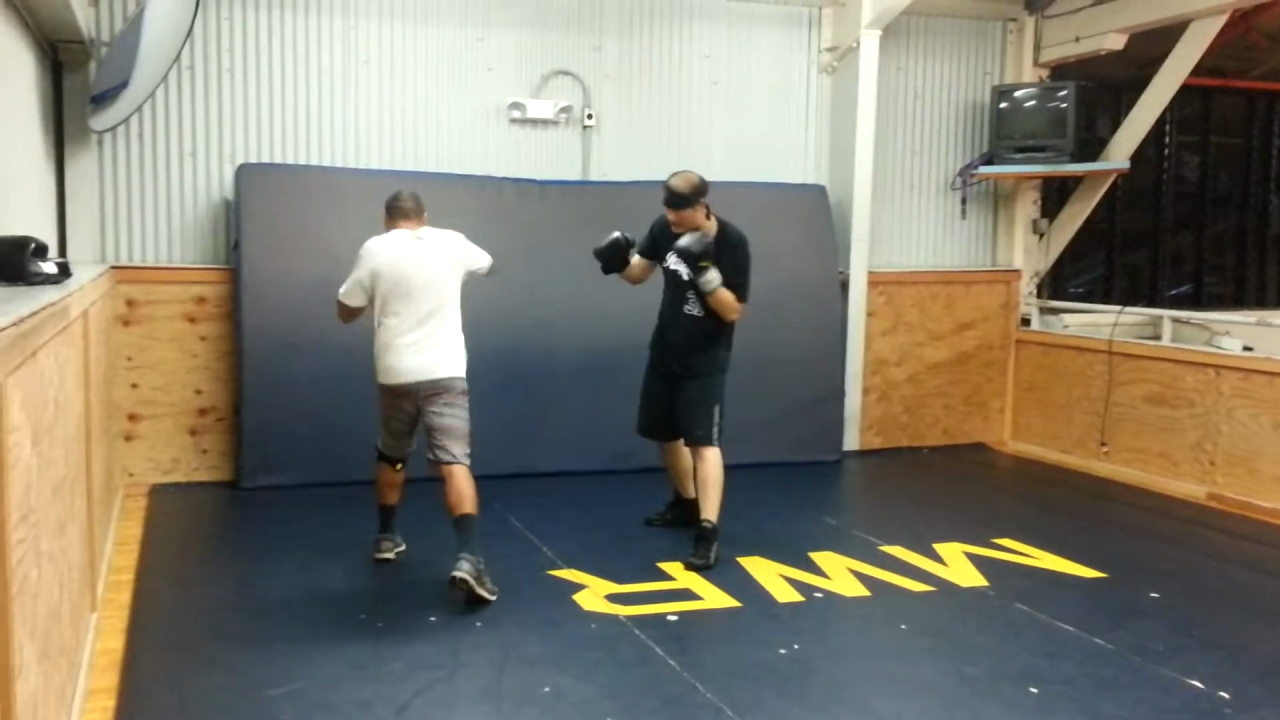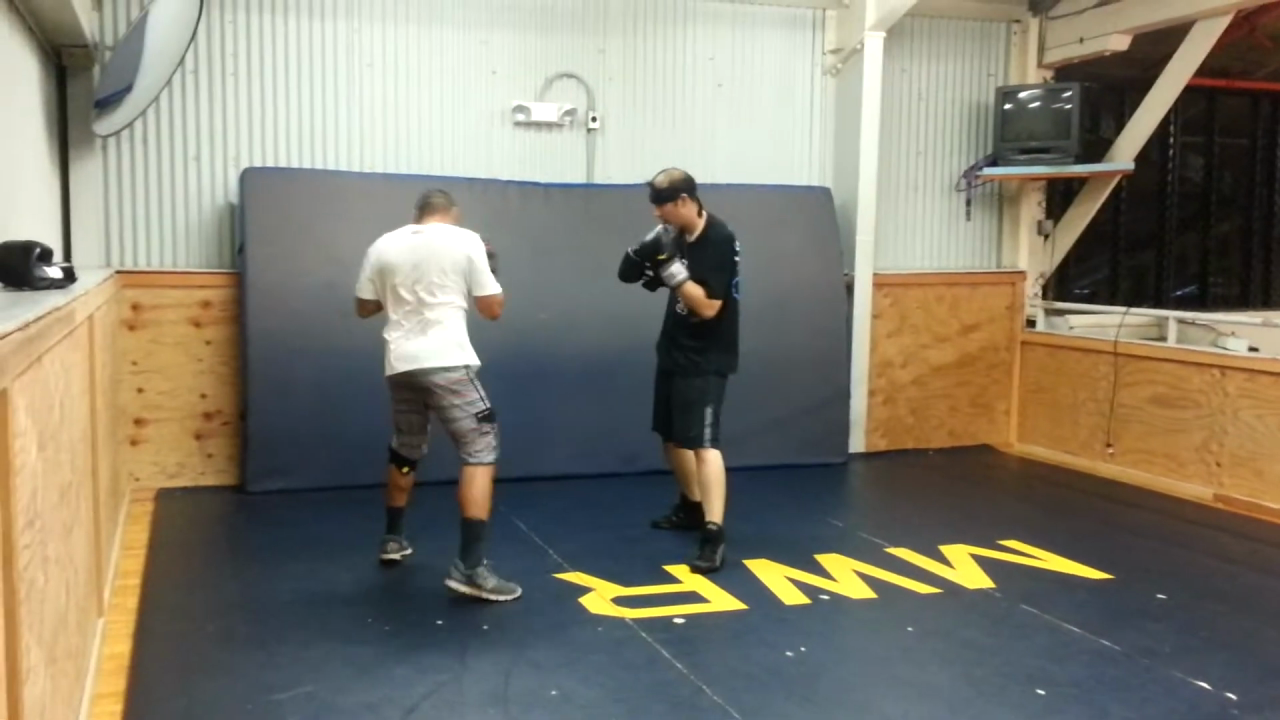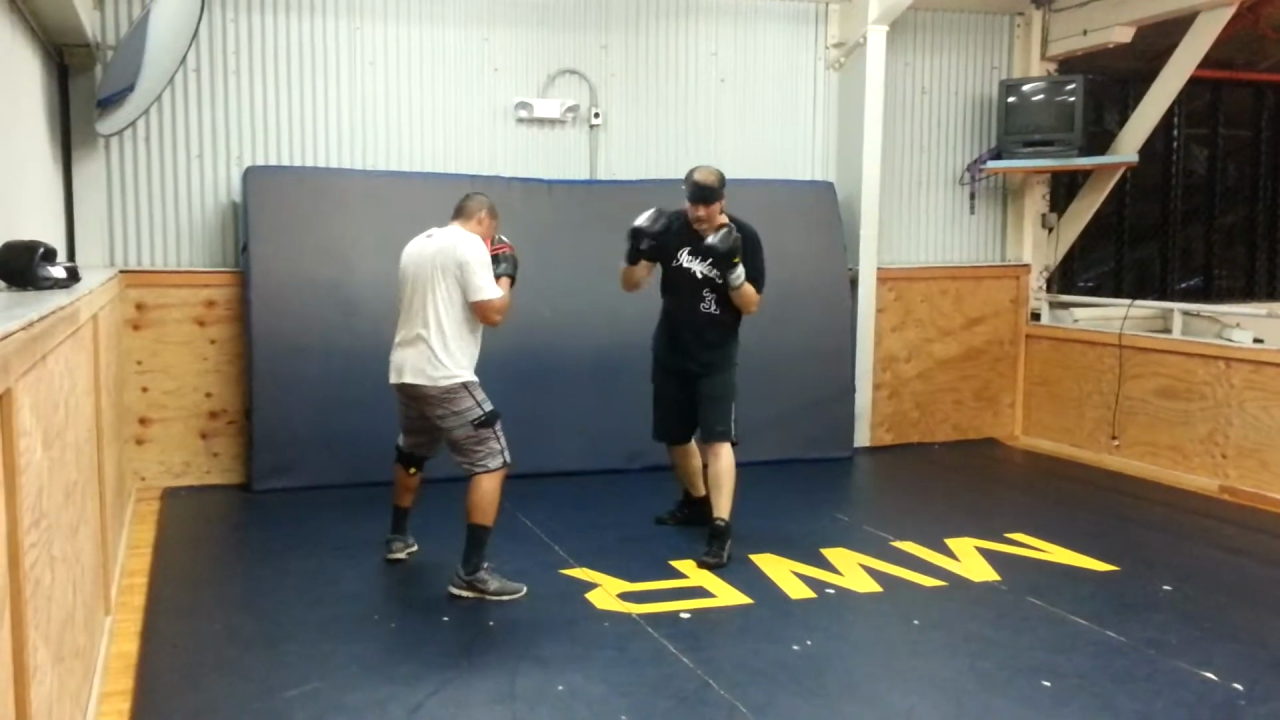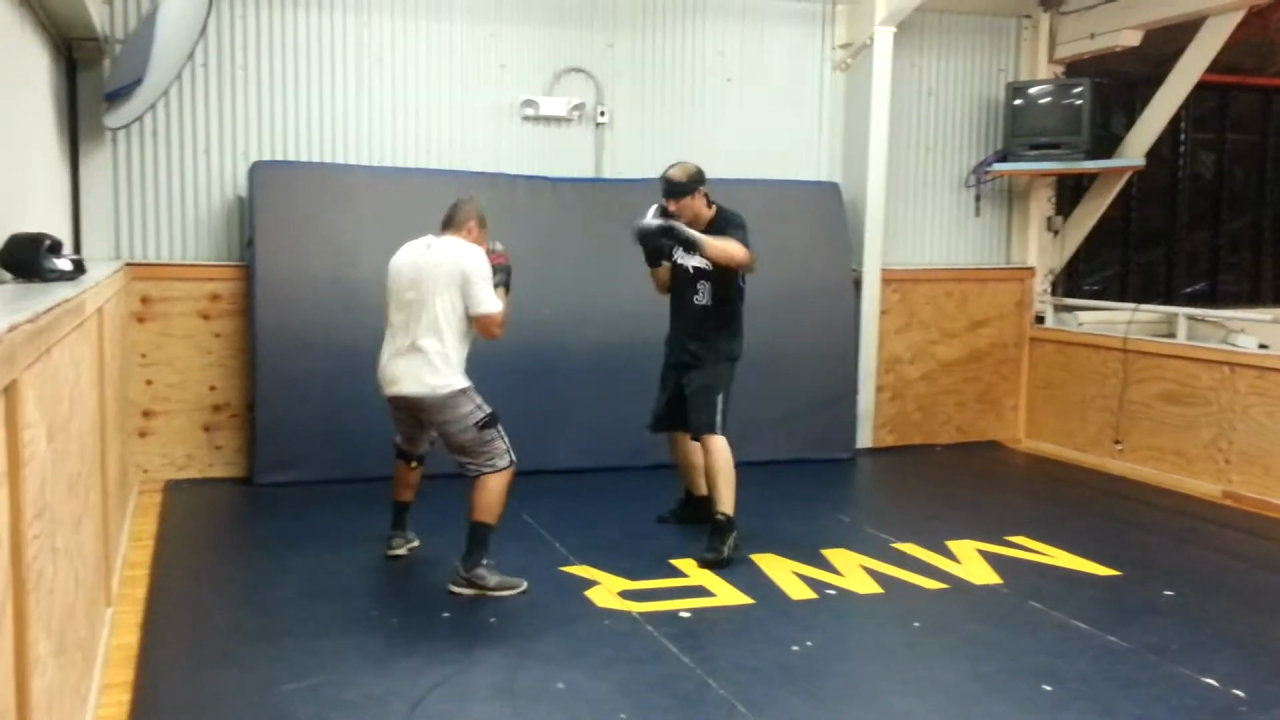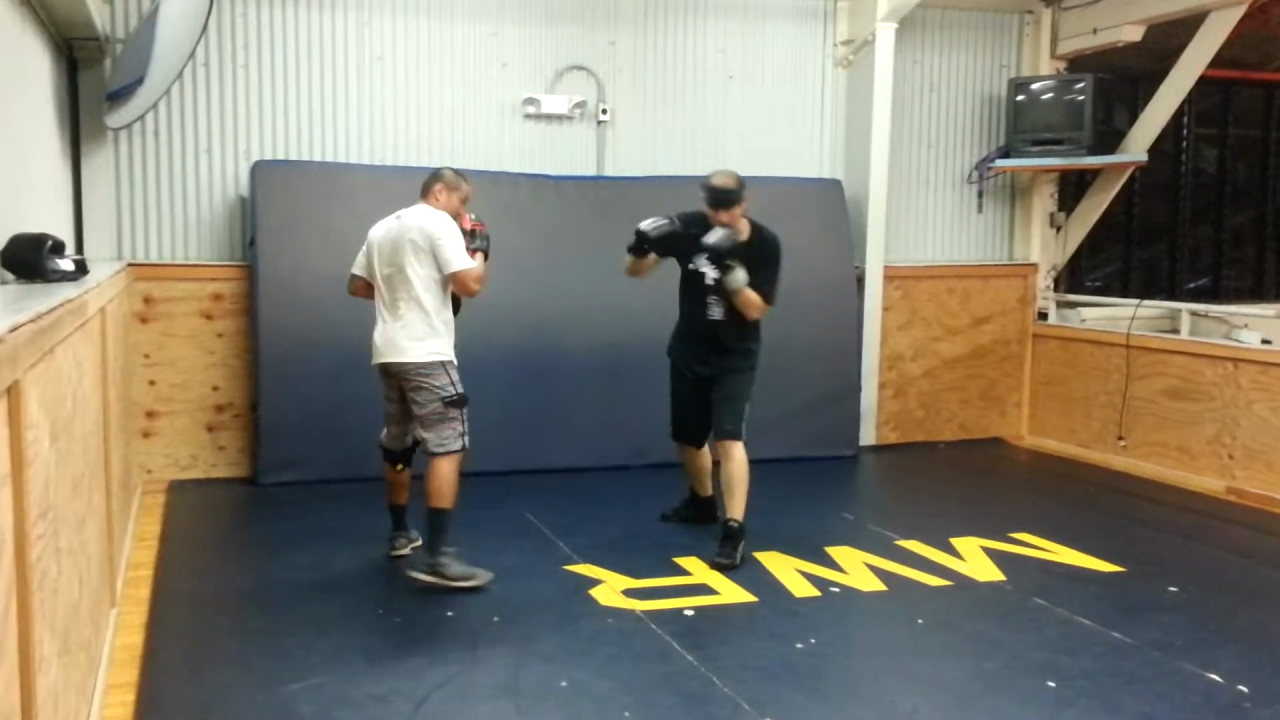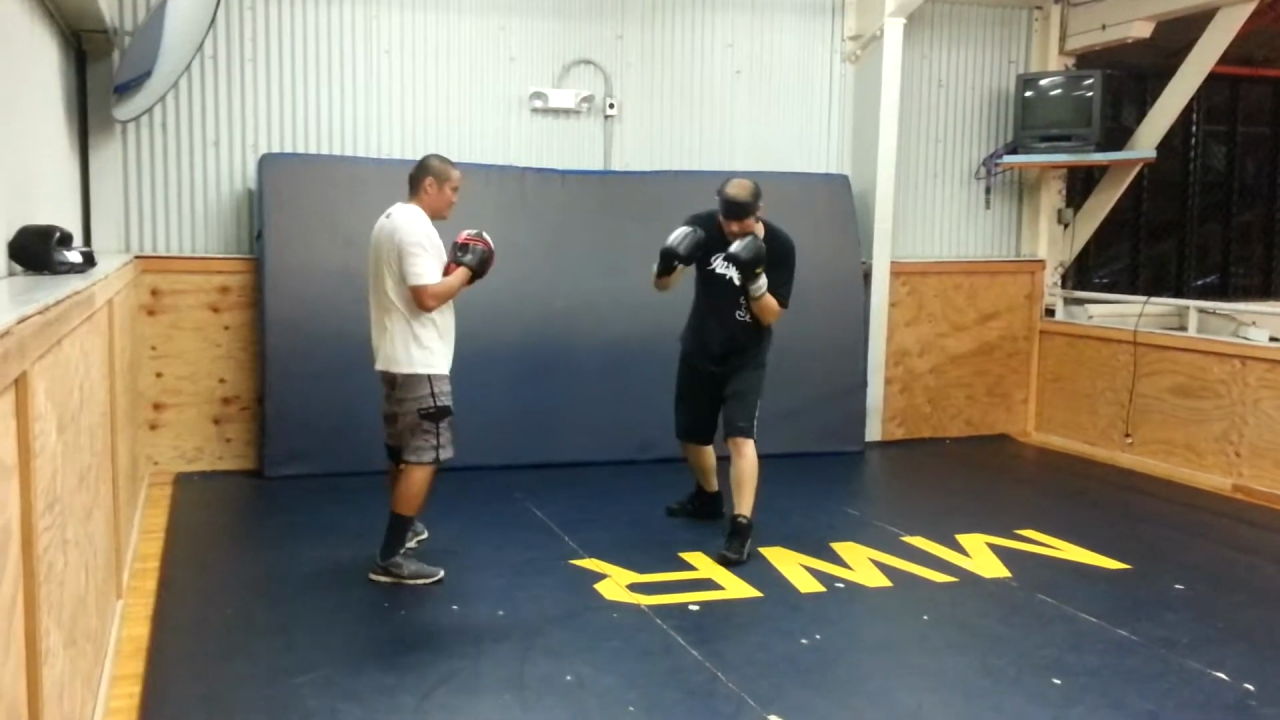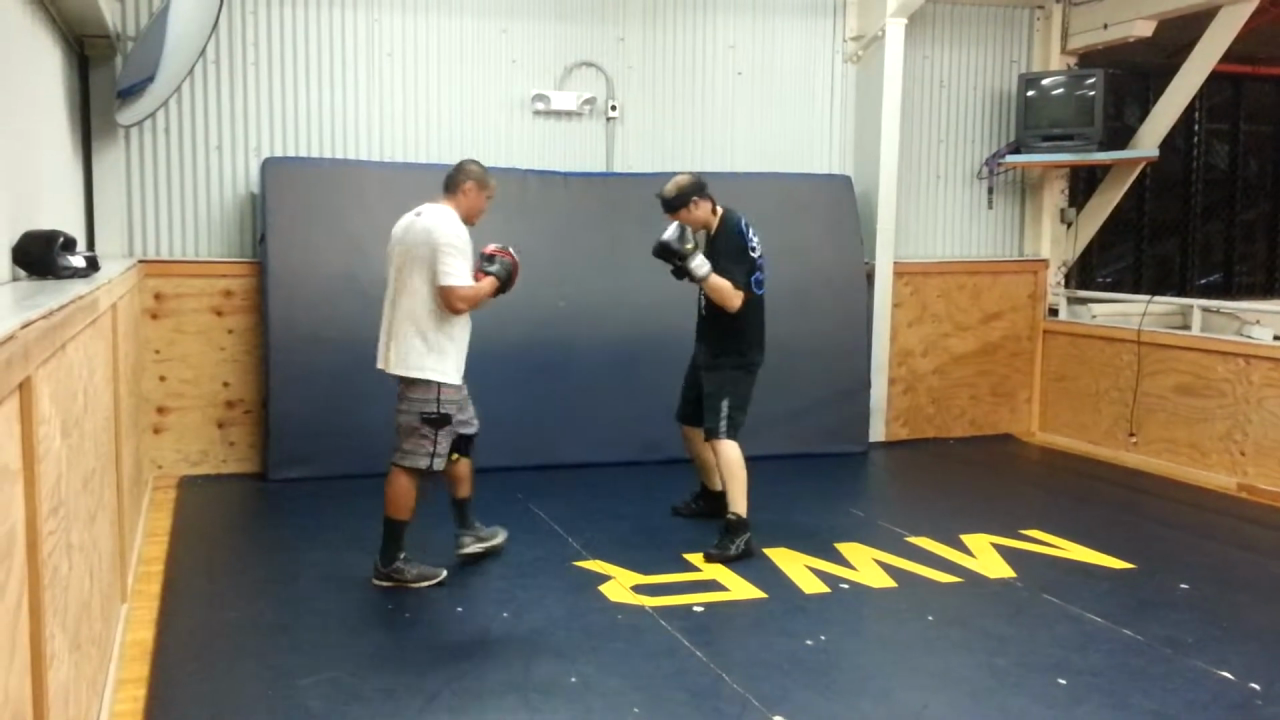
dt=0.4s
person 1, frame 1
left shoulder: (376, 250)
right shoulder: (454, 243)
left elbow: (345, 312)
right elbow: (487, 265)
left hip: (396, 374)
right hip: (447, 372)
left knee: (391, 455)
right knee: (454, 463)
left ankle: (386, 537)
right ankle: (469, 558)
person 1, frame 2
left shoulder: (384, 245)
right shoulder: (464, 240)
left elbow: (364, 307)
right elbow: (493, 309)
right wrist: (483, 271)
left hip: (401, 366)
right hip: (447, 365)
left knee: (404, 454)
right knee: (481, 457)
left ankle: (393, 540)
right ankle: (470, 567)
person 1, frame 3
left shoulder: (415, 246)
right shoulder: (469, 246)
right elbow: (492, 315)
right wrist: (506, 276)
left hip: (405, 372)
right hip: (445, 378)
left knee: (411, 455)
right knee: (491, 464)
left ankle: (398, 538)
right ankle: (471, 573)
person 1, frame 4
left shoulder: (403, 255)
right shoulder: (471, 259)
right elbow: (491, 327)
right wrist: (500, 285)
left hip: (394, 380)
right hip: (439, 384)
left knee: (411, 451)
right knee: (498, 463)
left ankle: (399, 533)
right ankle: (472, 569)
person 1, frame 5
left shoulder: (383, 228)
right shoulder: (437, 223)
left elbow: (357, 284)
right elbow: (470, 283)
right wrist: (479, 250)
left hip: (389, 352)
right hip: (427, 354)
left knee: (398, 449)
right knee: (447, 448)
left ankle: (400, 532)
right ankle: (437, 554)
person 1, frame 6
left shoulder: (390, 220)
right shoulder: (416, 228)
right elbow: (428, 298)
left wrist: (450, 267)
right wrist: (467, 269)
left hip: (398, 356)
right hip: (418, 362)
left knee: (404, 451)
right knee: (424, 456)
left ankle: (404, 525)
right ankle: (390, 557)
person 1, frame 7
left shoulder: (410, 221)
right shoulder: (451, 229)
right elbow: (457, 298)
left wrist: (476, 277)
right wrist: (494, 280)
left hip: (418, 355)
right hip: (428, 363)
left knee: (461, 436)
right knee: (413, 460)
left ankle: (468, 530)
right ankle: (390, 562)
person 2, frame 1
left shoulder: (732, 242)
right shoulder: (664, 229)
left elbow: (732, 312)
right elbow: (636, 274)
left wrist: (705, 270)
right wrist: (619, 258)
left hip: (704, 360)
right hip: (665, 351)
left knee: (704, 441)
right knee: (665, 433)
left ankle: (708, 531)
right ankle: (686, 504)
person 2, frame 2
left shoulder: (719, 239)
right shoulder: (678, 234)
left elbow: (708, 307)
left wrist: (671, 264)
right wrist: (653, 274)
left hip: (706, 361)
right hip: (674, 352)
left knee: (702, 443)
right knee: (672, 436)
left ankle: (714, 534)
right ankle: (692, 506)
person 2, frame 3
left shoulder: (744, 237)
right shoulder: (668, 227)
left elbow: (751, 305)
right elbow: (631, 285)
left wrist: (731, 264)
right wrist: (636, 249)
left hip: (715, 357)
right hip: (670, 354)
left knee: (716, 439)
right knee: (673, 437)
left ankle: (721, 530)
right ankle: (697, 502)
person 2, frame 4
left shoulder: (728, 222)
right shoulder: (677, 226)
left elbow: (741, 256)
left wrist: (687, 235)
right wrist: (655, 254)
left hip: (716, 347)
right hip: (681, 344)
left knee: (711, 432)
right knee: (676, 427)
left ankle: (723, 526)
right ankle: (698, 501)
person 2, frame 5
left shoulder: (765, 244)
right shoulder: (689, 226)
left elbow: (755, 312)
right elbow: (636, 270)
left wrist: (733, 267)
right wrist: (641, 247)
left hip: (734, 360)
right hip: (688, 354)
left knee: (729, 439)
right knee: (688, 438)
left ankle: (734, 531)
right ankle: (702, 502)
person 2, frame 6
left shoulder: (779, 245)
right shoulder: (704, 227)
left elbow: (770, 316)
right elbow: (661, 285)
left wrist: (754, 275)
right wrist: (669, 263)
left hip: (745, 358)
right hip: (698, 352)
left knee: (740, 437)
right knee: (691, 434)
left ankle: (742, 528)
right ankle: (708, 496)
person 2, frame 7
left shoulder: (731, 233)
right shoulder: (713, 229)
left elbow: (732, 300)
left wrist: (691, 258)
right wrist: (682, 262)
left hip: (736, 353)
right hip: (711, 347)
left knee: (722, 435)
right knee: (692, 424)
left ankle: (739, 528)
right ankle: (713, 495)
